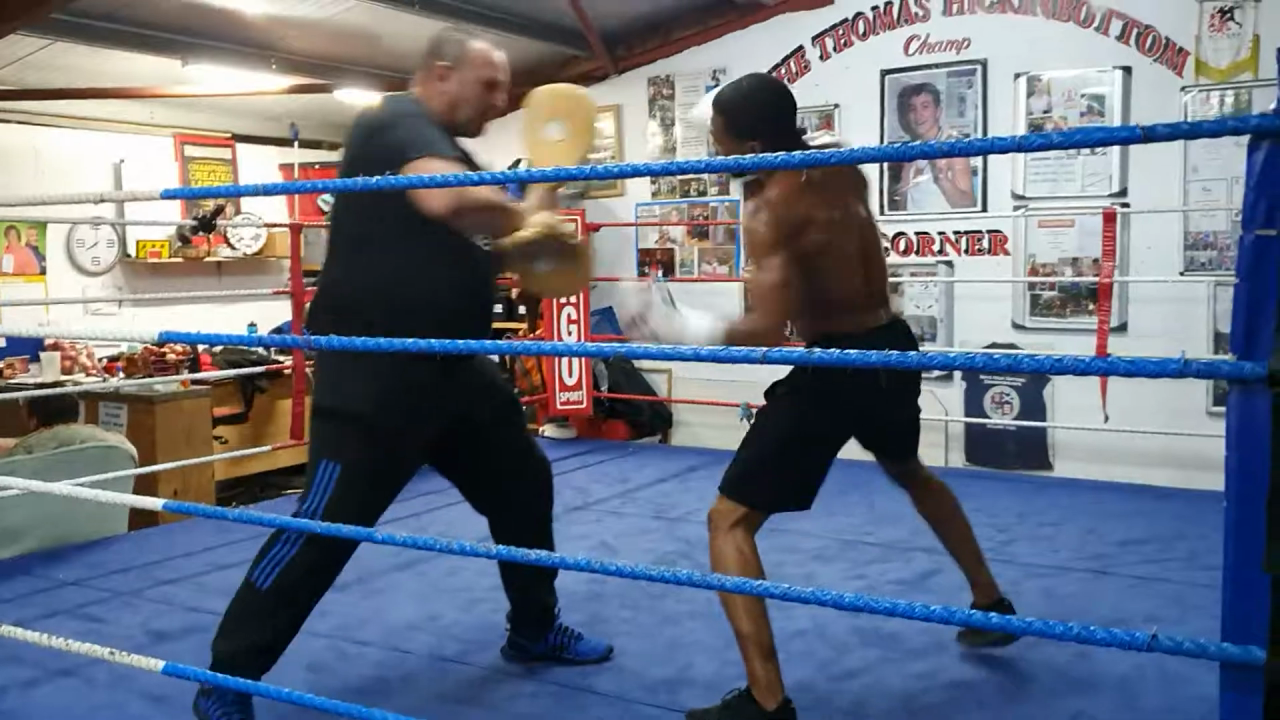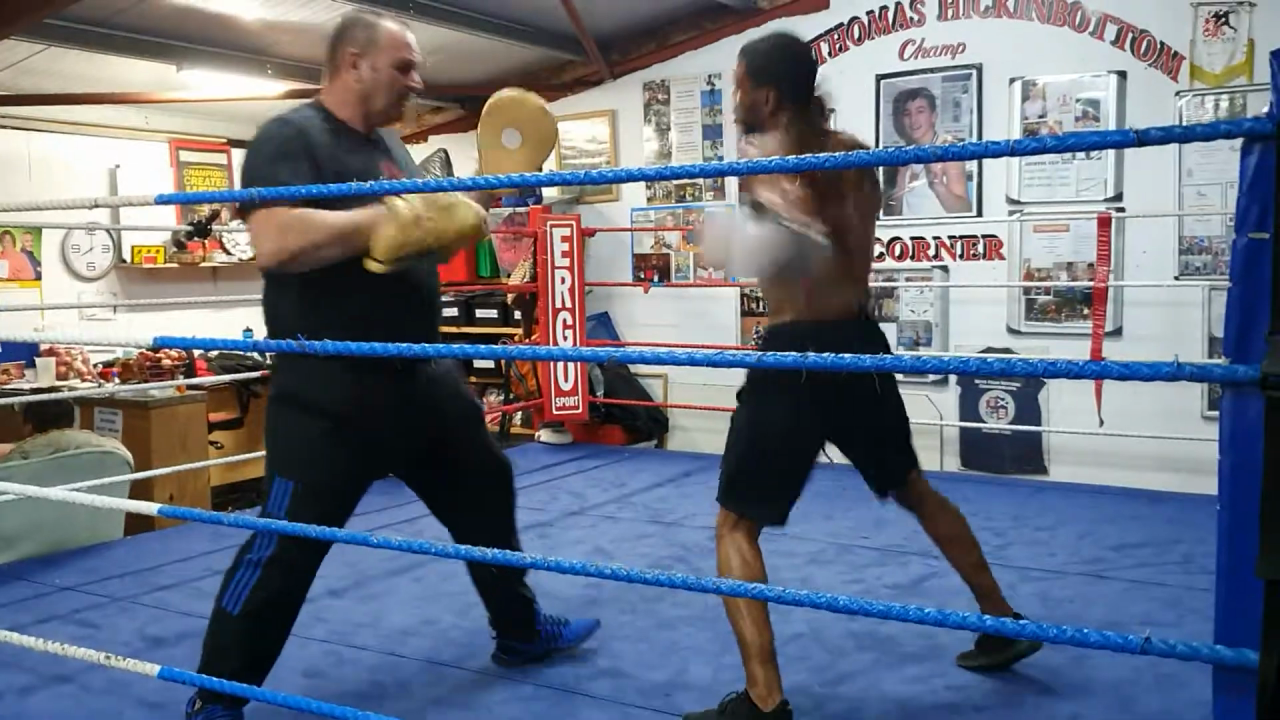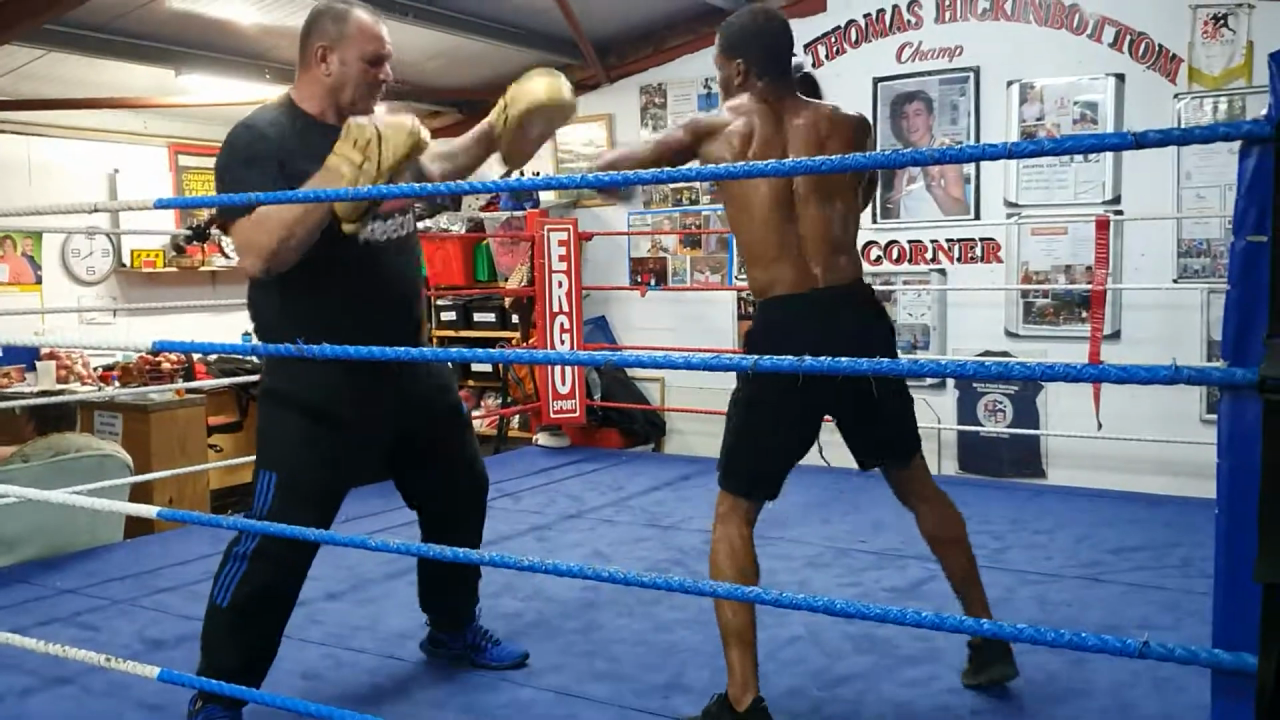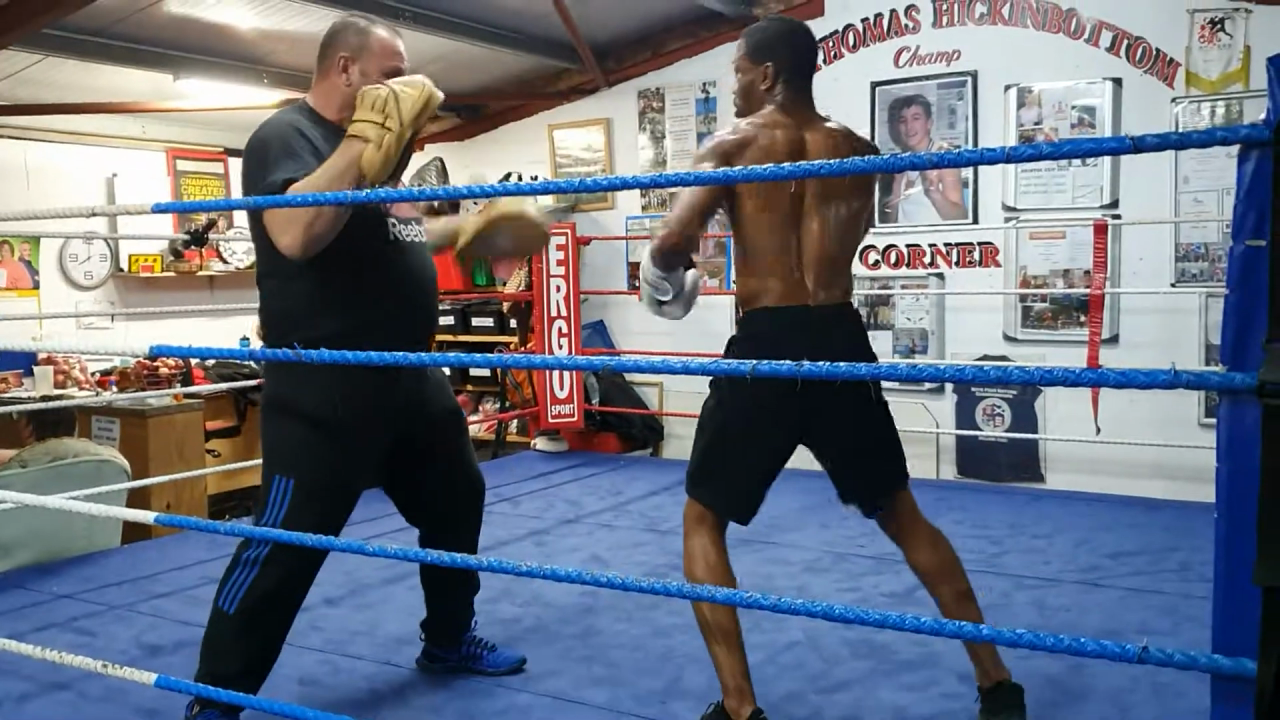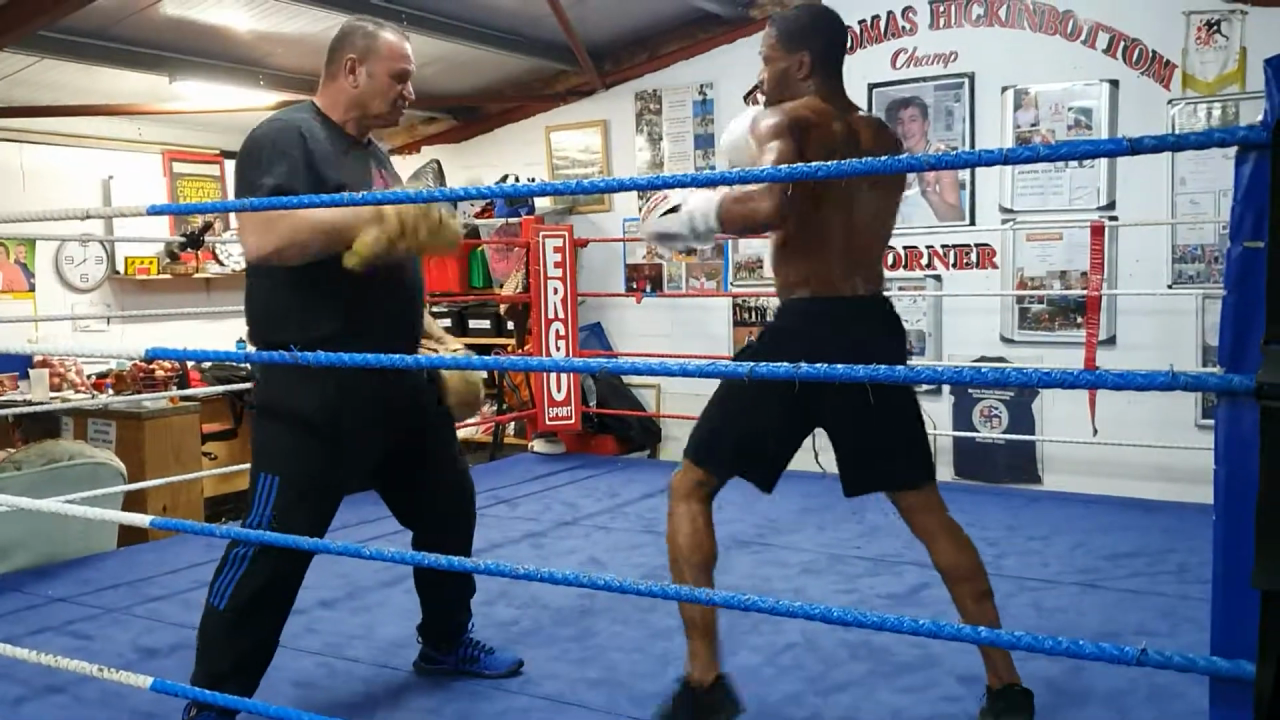
dt=0.2s
person 1, frame 1
left shoulder: (460, 158)
right shoulder: (402, 122)
right elbow: (444, 198)
left wrist: (543, 204)
right wrist: (517, 212)
left hip: (458, 366)
right hip: (374, 371)
left knee: (525, 486)
right knee: (326, 527)
left ankle: (535, 629)
person 1, frame 2
left shoulder: (390, 150)
right shoulder: (291, 137)
left elbow: (431, 244)
right elbow: (275, 242)
left wrist: (474, 211)
right wrist: (397, 218)
left hip: (414, 373)
right hip: (324, 385)
left knee: (484, 487)
right knee: (288, 542)
left ankle: (520, 628)
person 1, frame 3
left shoulder: (370, 127)
right shoulder: (261, 140)
left elbow: (427, 176)
right elbow: (261, 252)
left wrist: (499, 127)
right wrist: (347, 174)
left hip: (406, 366)
right hip: (316, 380)
left knee: (459, 493)
right knee: (278, 537)
left ankle: (452, 629)
person 1, frame 4
left shoulder: (375, 141)
right shoulder: (286, 136)
right elbow: (298, 235)
left wrist: (473, 228)
right wrist: (367, 143)
left hip: (407, 375)
right hip: (325, 384)
left knee: (456, 502)
right knee: (288, 541)
left ankle: (448, 639)
person 1, frame 5
left shoulder: (374, 154)
right shoulder: (287, 136)
right elbow: (264, 239)
left wrist: (428, 336)
right wrist: (382, 218)
left hip: (398, 376)
right hip: (312, 385)
left knee: (448, 505)
right knee: (275, 542)
left ankle: (447, 641)
person 2, frame 1
left shoulder: (781, 204)
right shoulder: (838, 169)
left elbow: (762, 330)
left wrist: (668, 320)
left hip: (838, 369)
right hip: (890, 353)
left knee: (728, 522)
right knee: (910, 474)
right ankle: (990, 605)
person 2, frame 2
left shoulder: (774, 158)
right shoulder: (849, 155)
left elbow: (796, 240)
left hip: (796, 357)
right hip: (855, 344)
left knee: (734, 527)
right knee: (911, 492)
right ankle: (1003, 625)
person 2, frame 3
left shoulder: (715, 128)
right shoulder: (852, 131)
left elbow: (612, 169)
left hip: (785, 332)
right hip: (856, 318)
left knee: (733, 515)
right knee: (913, 483)
right ankle: (986, 641)
person 2, frame 4
left shoulder: (735, 142)
right shoulder: (858, 153)
left elbow: (678, 233)
left wrist: (663, 277)
left hip: (766, 346)
right hip: (839, 342)
left knee: (701, 523)
right knee: (903, 520)
person 2, frame 5
left shoulder: (787, 121)
right shoulder: (883, 139)
left elbow: (762, 209)
left wrist: (687, 212)
left hip: (806, 333)
right hip: (875, 331)
left knee: (691, 489)
right knee: (927, 512)
